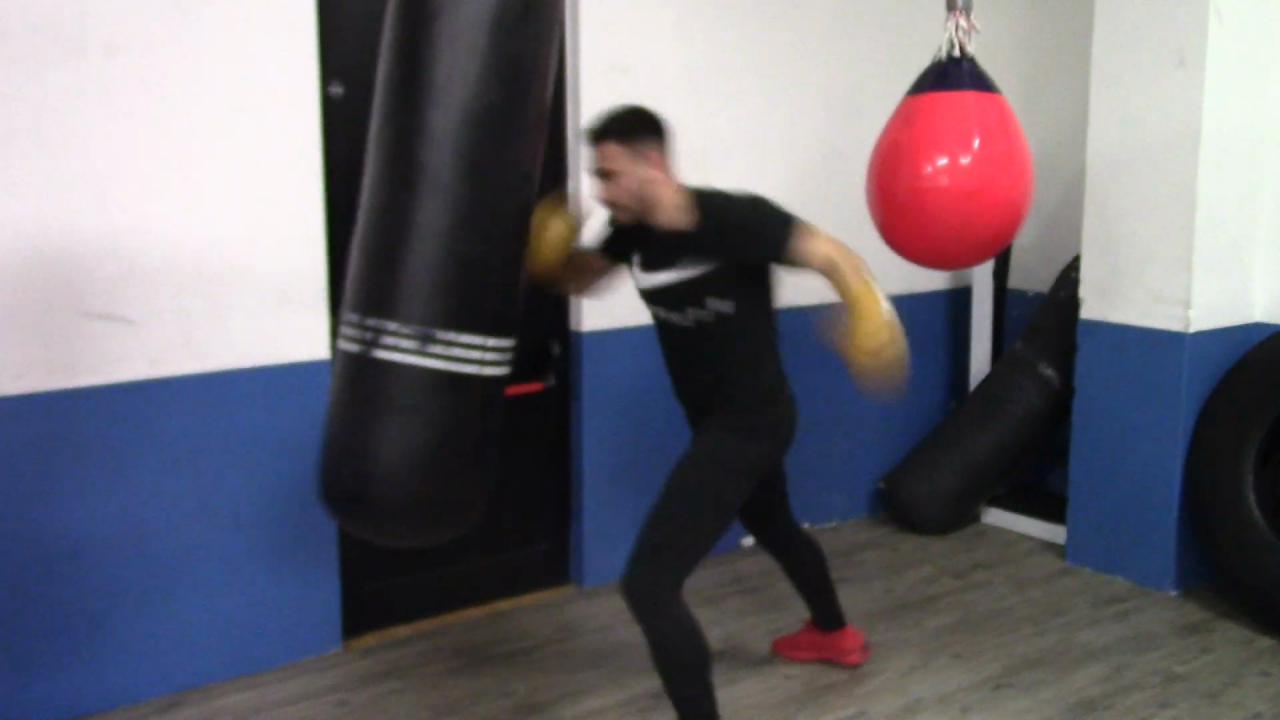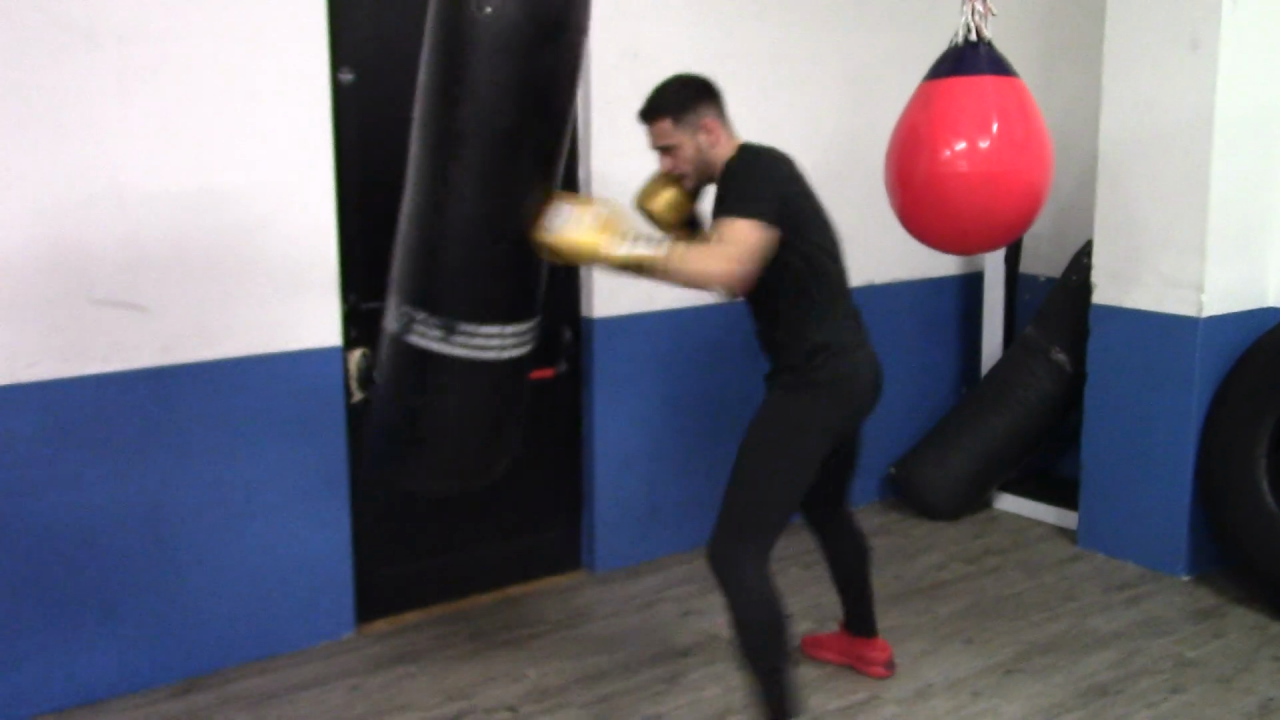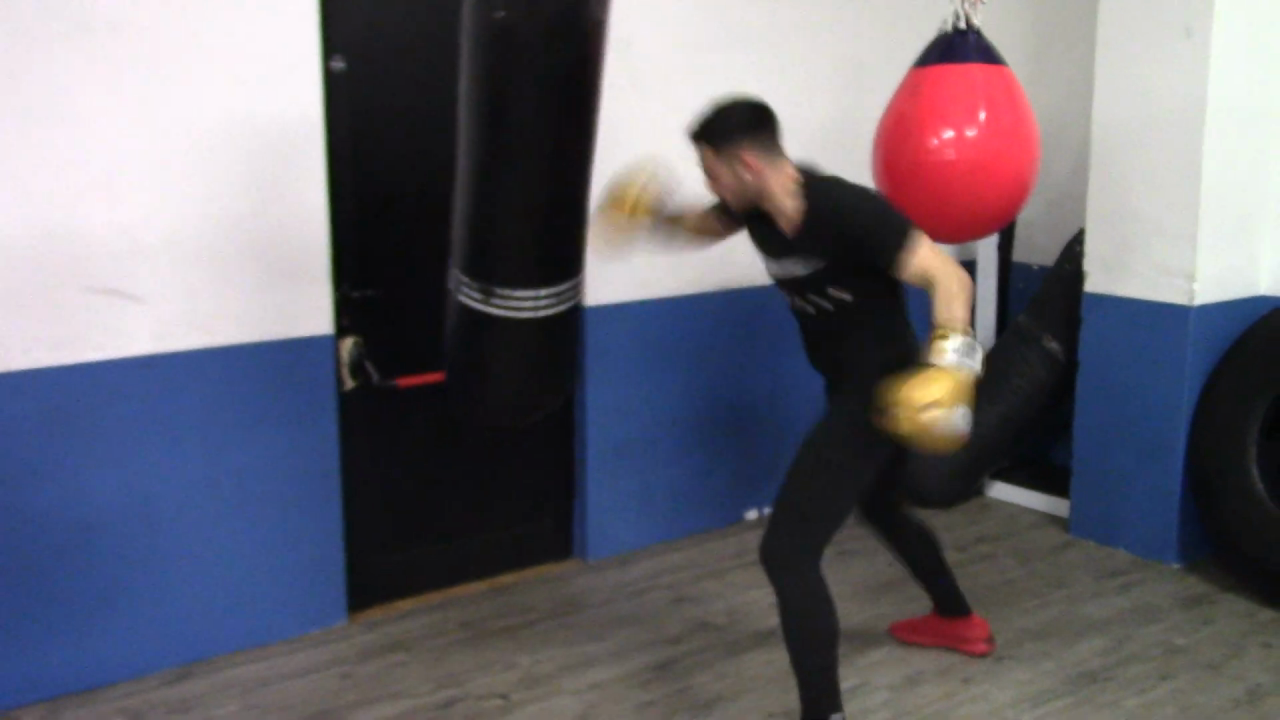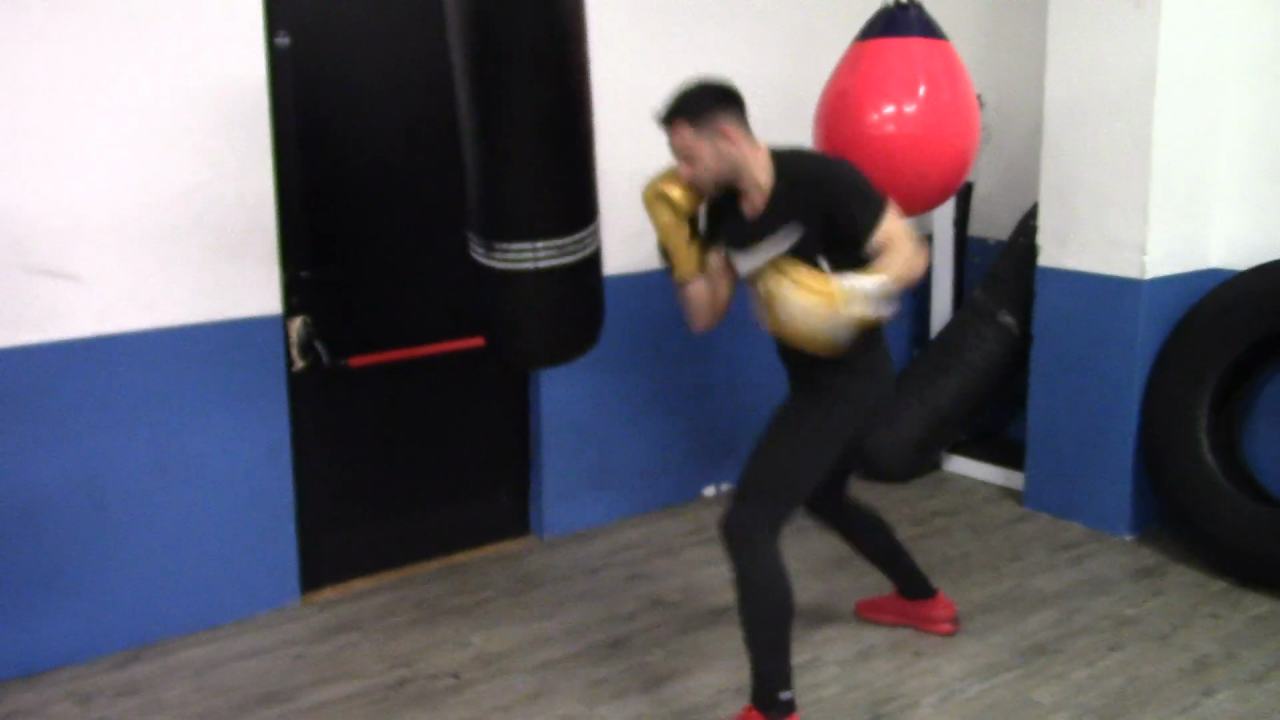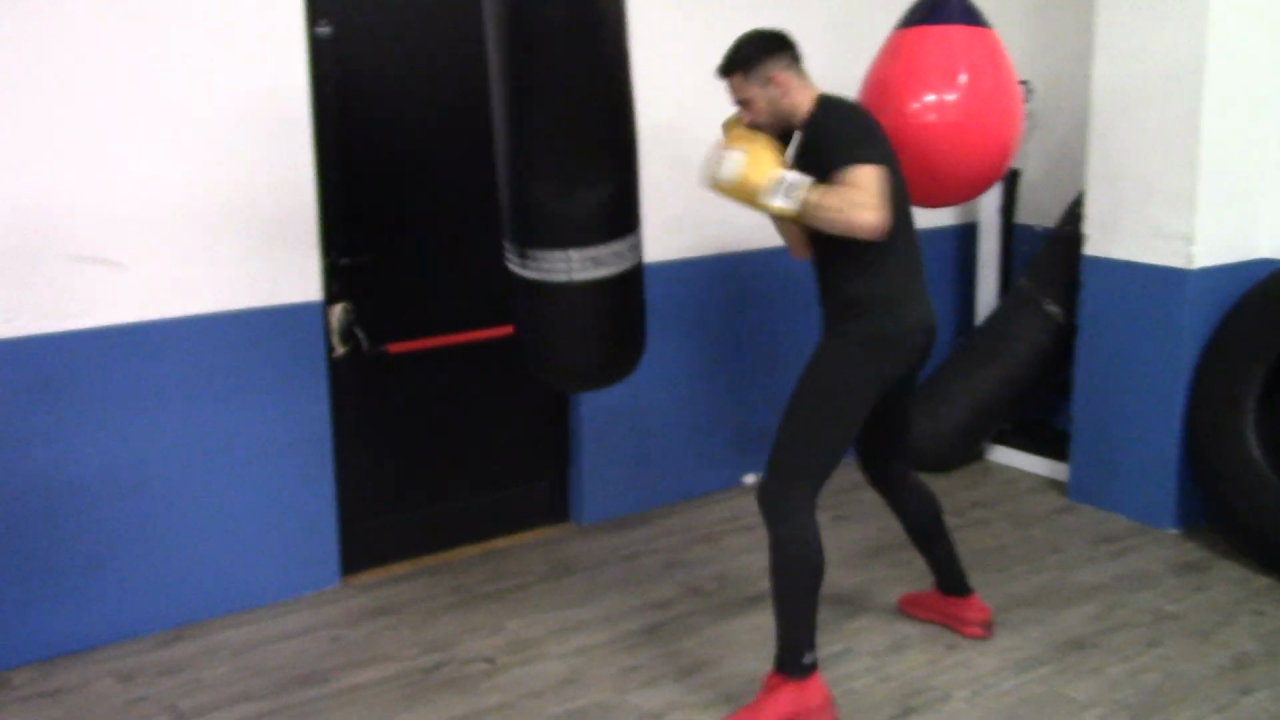
dt=0.5s
person 1, frame 1
left shoulder: (733, 217)
right shoulder: (632, 227)
left elbow: (832, 256)
right elbow: (578, 280)
right wrist: (553, 256)
left hip: (743, 424)
right hip: (712, 419)
left knee: (648, 583)
right knee: (771, 526)
right ankle: (833, 632)
person 1, frame 2
left shoulder: (755, 176)
right shoulder: (759, 172)
left elbow: (723, 269)
right elbow: (721, 265)
left wrist: (616, 246)
left hip: (819, 381)
right hip: (850, 370)
left knee: (736, 552)
right knee: (826, 507)
right ankle: (863, 639)
person 1, frame 3
left shoulder: (854, 210)
right shoulder: (759, 203)
left elbow: (951, 280)
right elbow: (707, 224)
left wrist: (950, 366)
right wrist: (652, 212)
left hip: (892, 396)
right hip: (889, 378)
left knee: (787, 552)
right knee: (877, 506)
right ankle: (959, 620)
person 1, frame 4
left shoulder: (823, 179)
right shoulder: (726, 211)
left elbow: (910, 256)
right elbow: (703, 317)
left wrist: (852, 297)
right wrist: (677, 234)
left hip: (847, 377)
right hip: (815, 377)
left knee: (747, 529)
right knee: (825, 497)
right ankle: (924, 600)
person 1, frame 5
left shoulder: (840, 123)
right shoulder: (814, 136)
left elbow: (865, 218)
right elbow: (806, 243)
left wrist: (776, 185)
right wrist: (760, 172)
left hip: (870, 332)
right hip: (901, 327)
left knee: (783, 494)
right knee: (887, 466)
right ankle: (959, 598)
